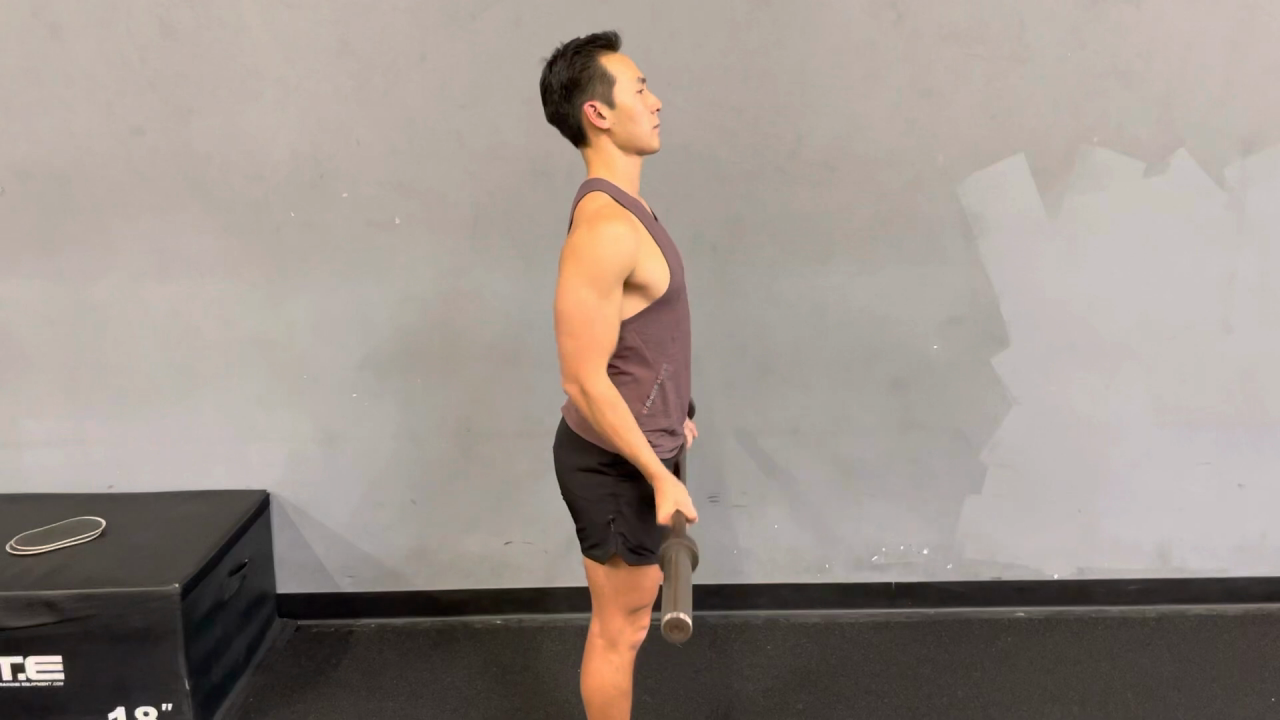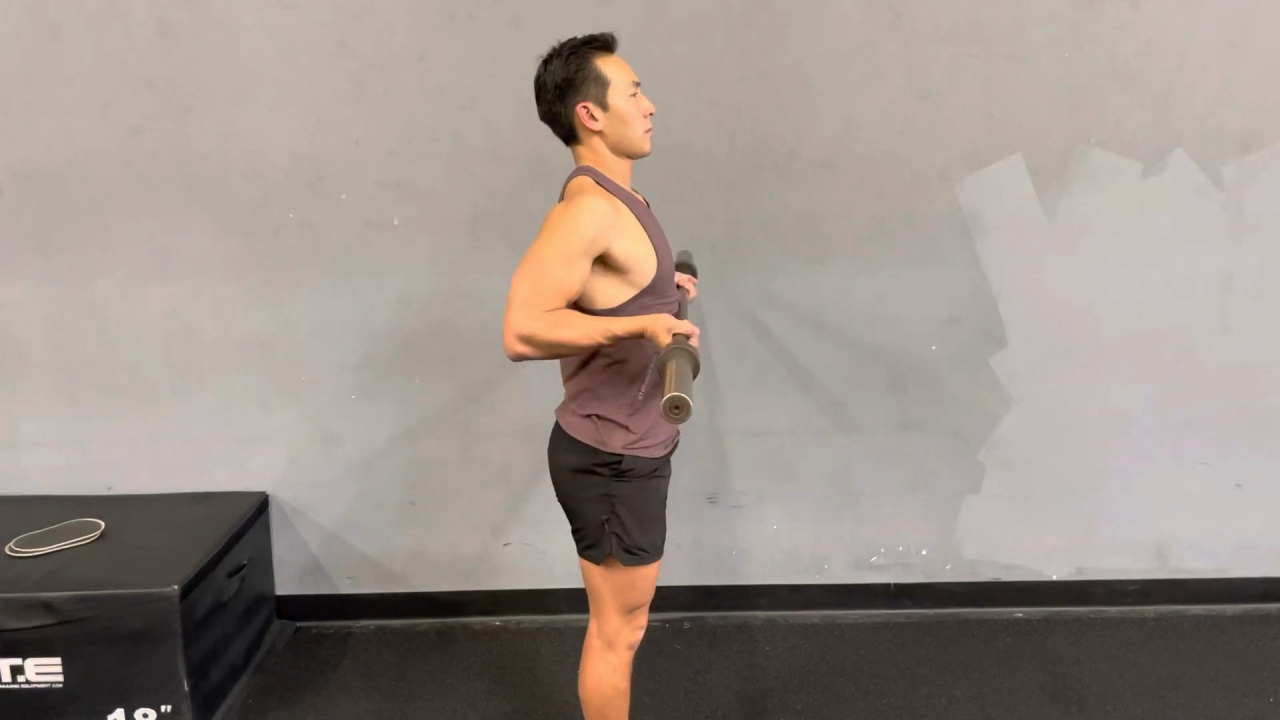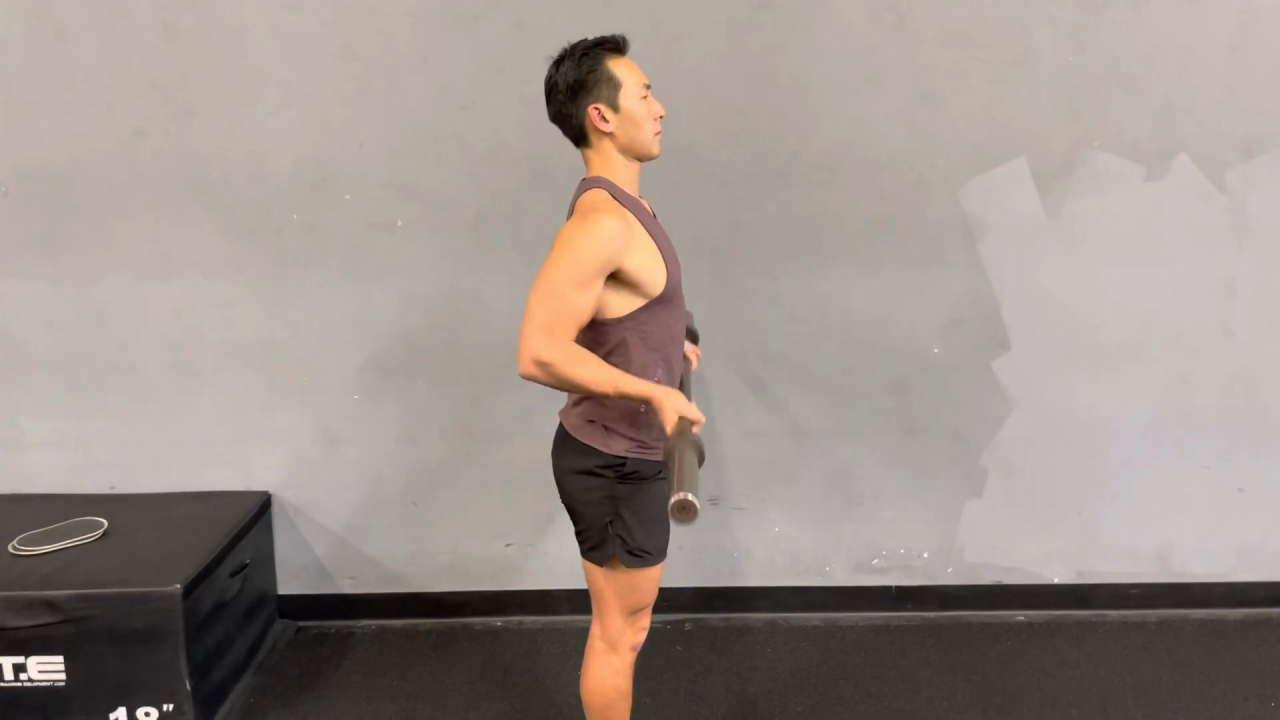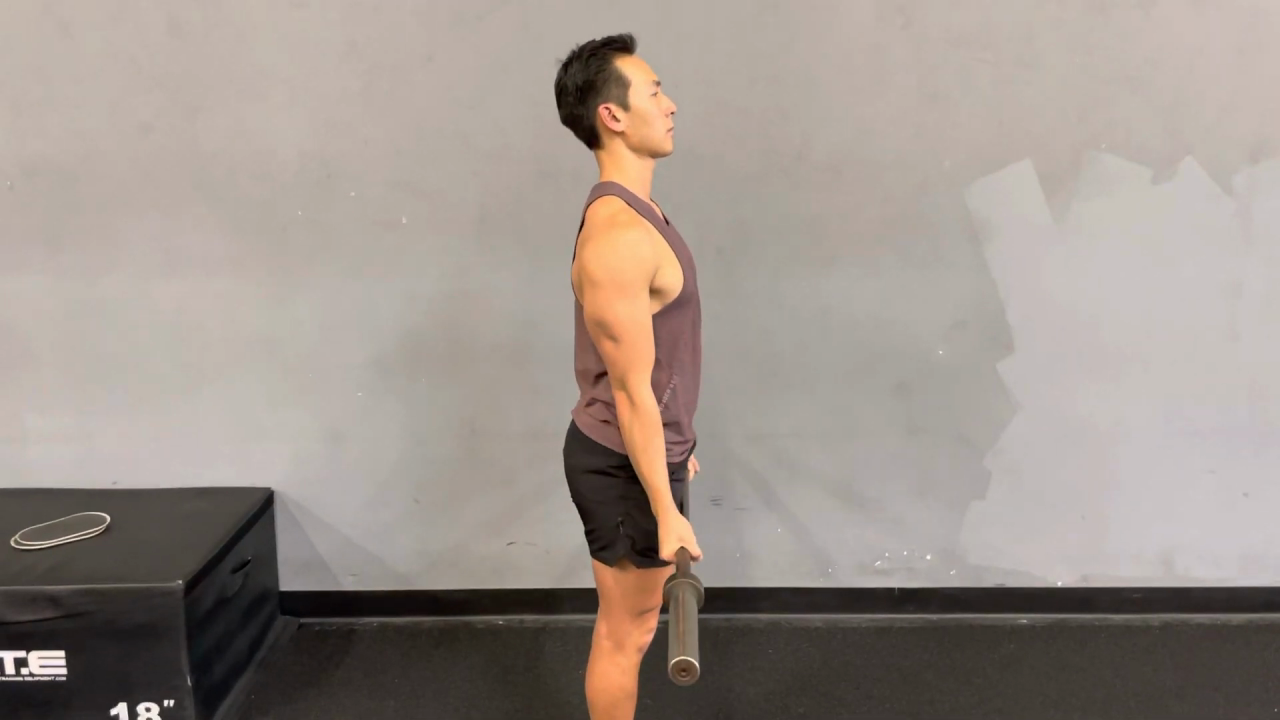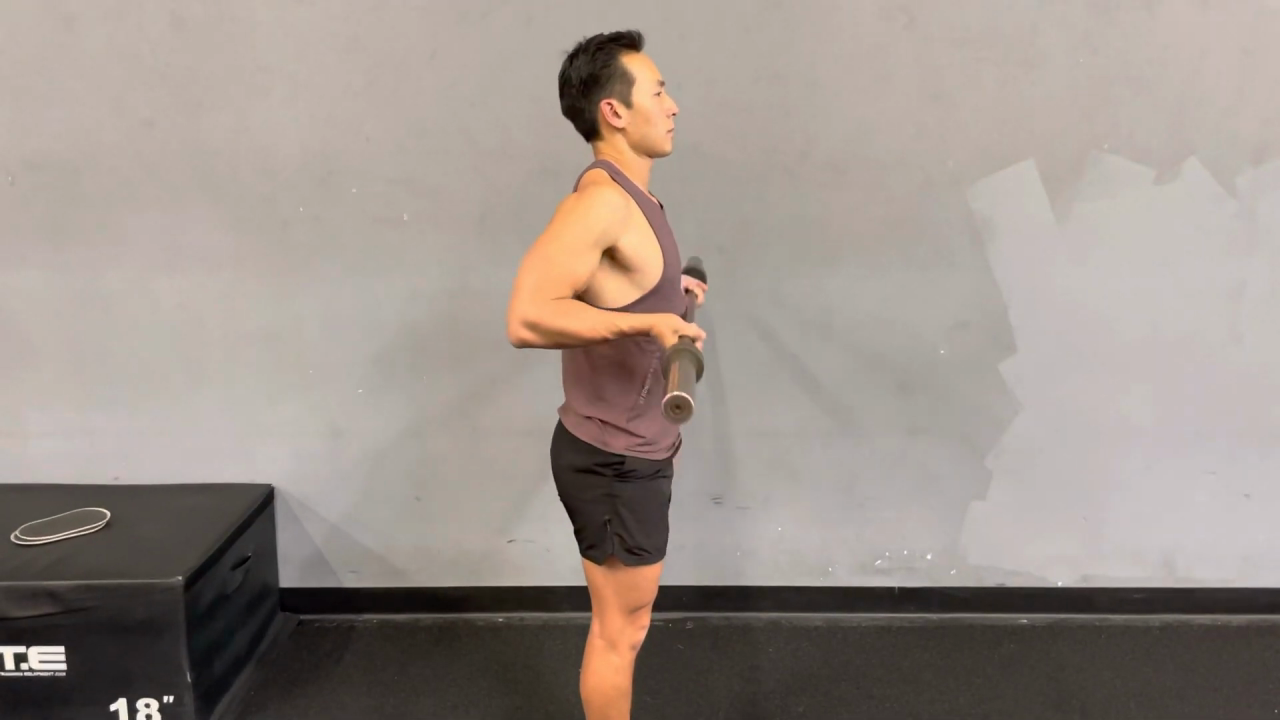
dt=1s
person 1, frame 1
left shoulder: (622, 206)
right shoulder: (606, 227)
right elbow: (584, 378)
left wrist: (670, 413)
right wrist: (661, 476)
left hip: (631, 452)
right hip: (617, 463)
left knee: (622, 623)
right knee: (621, 629)
person 1, frame 2
left shoulder: (616, 198)
right shoulder: (589, 208)
right elbow: (523, 330)
left wrist: (661, 286)
right wrist: (642, 325)
left hip: (628, 447)
right hip: (610, 457)
left knee: (619, 624)
right knee: (618, 630)
person 1, frame 3
left shoulder: (623, 207)
right shoulder: (601, 221)
right elbow: (540, 353)
left wrist: (669, 343)
right wrist: (656, 393)
left hip: (626, 451)
right hip: (615, 460)
left knee: (621, 624)
right knee: (620, 631)
person 1, frame 4
left shoulder: (634, 212)
right shoulder: (619, 236)
right elbow: (631, 390)
left wrist: (676, 452)
right wrist: (667, 511)
left hip: (641, 453)
right hip: (625, 465)
left knee: (626, 626)
right knee: (627, 633)
person 1, frame 5
left shoulder: (628, 196)
right shoulder: (602, 199)
right elbow: (527, 316)
left wrist: (670, 288)
right wrist: (645, 322)
left hip: (632, 449)
right hip: (612, 459)
left knee: (623, 623)
right knee: (620, 629)
